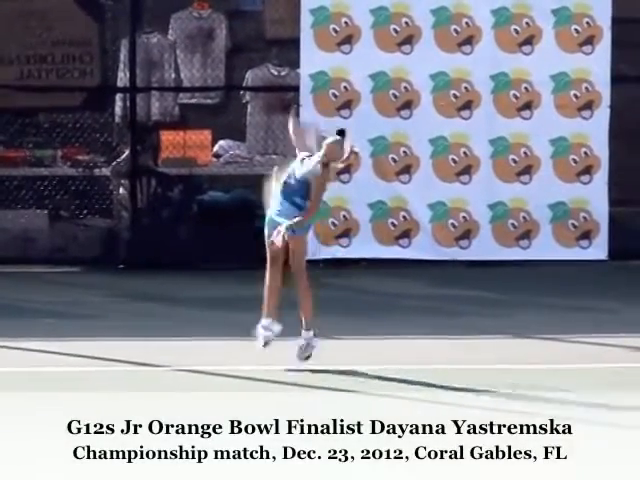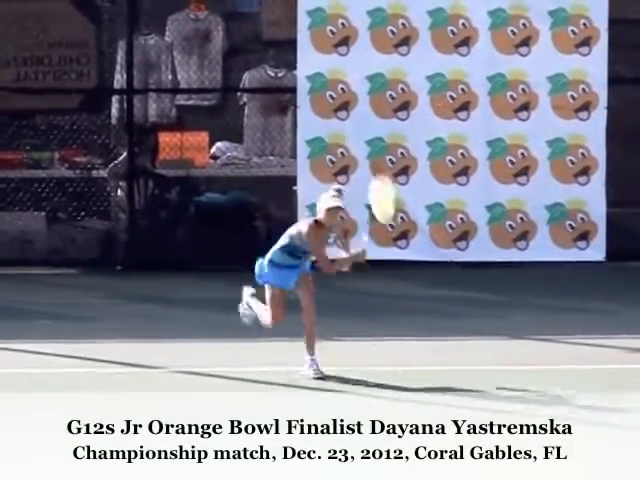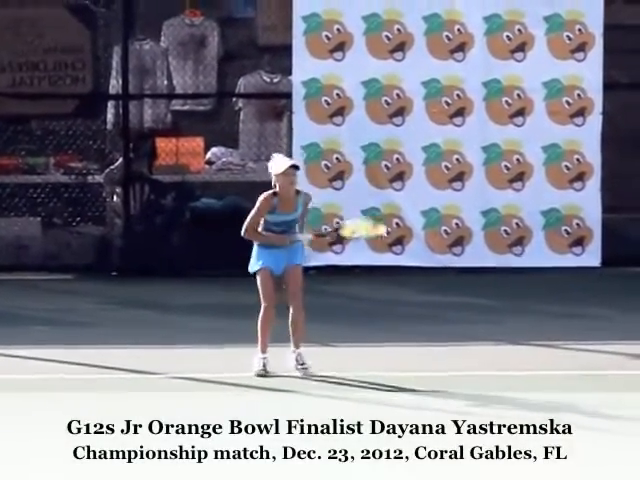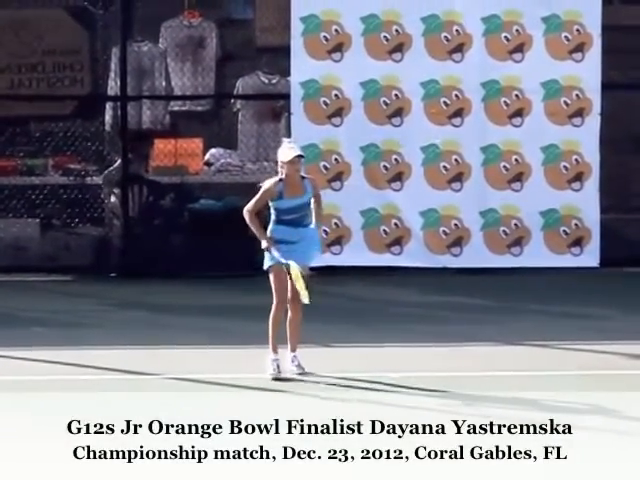
dt=0.5s
person 1, frame 1
left shoulder: (323, 175)
right shoulder: (305, 154)
left elbow: (311, 212)
right elbow: (296, 132)
left wrist: (290, 225)
left hip: (296, 220)
right hip: (277, 213)
left knee: (298, 271)
right knee: (273, 267)
left ankle: (308, 334)
right ankle: (269, 321)
person 1, frame 2
left shoulder: (328, 226)
right shoulder: (311, 229)
right elbow: (326, 267)
right wrist: (356, 257)
left hip: (300, 265)
right hip: (277, 266)
left knee: (309, 308)
right knee: (274, 321)
left ankle: (310, 360)
right ankle: (250, 298)
person 1, frame 3
left shoulder: (303, 197)
right shoulder: (267, 199)
right elbow: (247, 232)
left wrist: (299, 235)
right wrist: (278, 239)
left hip: (291, 250)
right hip: (267, 251)
left knee: (296, 302)
right knee: (268, 305)
left ankle: (296, 353)
right ankle: (262, 357)
person 1, frame 4
left shoulder: (309, 183)
right shoulder: (273, 187)
left elbow: (316, 200)
right elbow: (249, 211)
left wrist: (315, 226)
right wrist: (263, 238)
left hip: (302, 245)
right hip: (278, 247)
left knee: (296, 302)
right knee: (280, 302)
left ankle: (293, 355)
right ankle: (273, 357)
